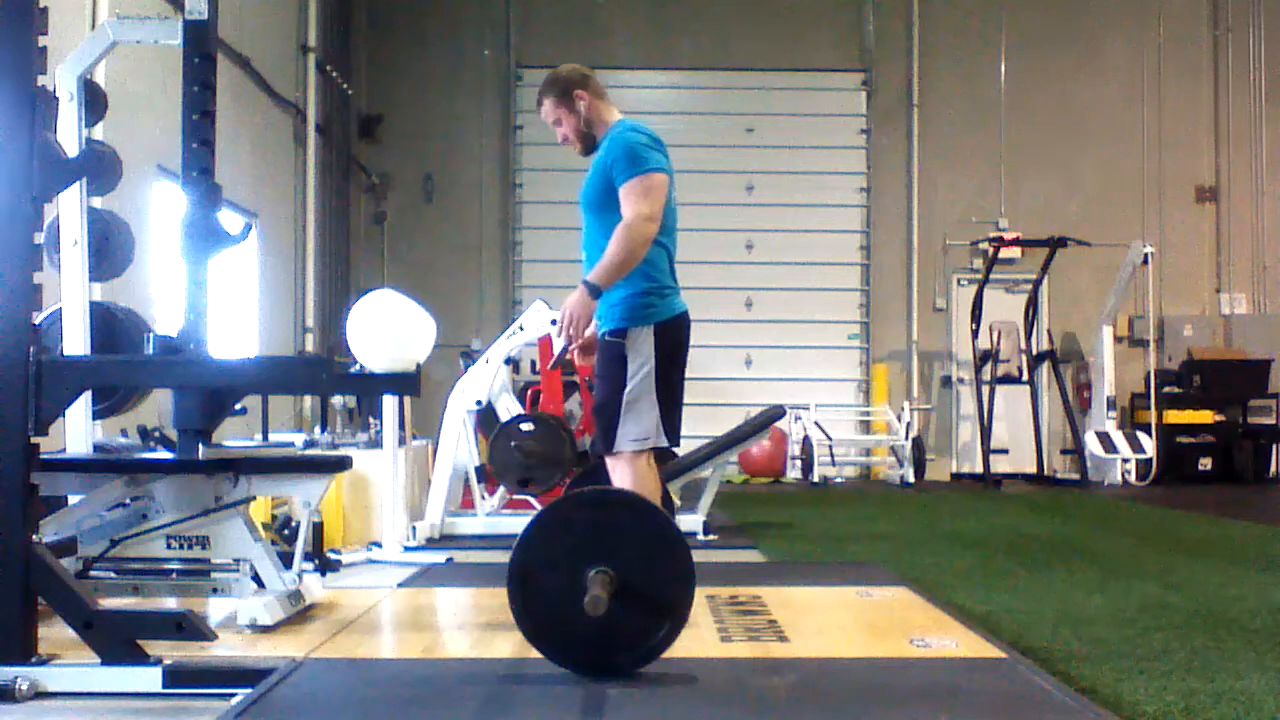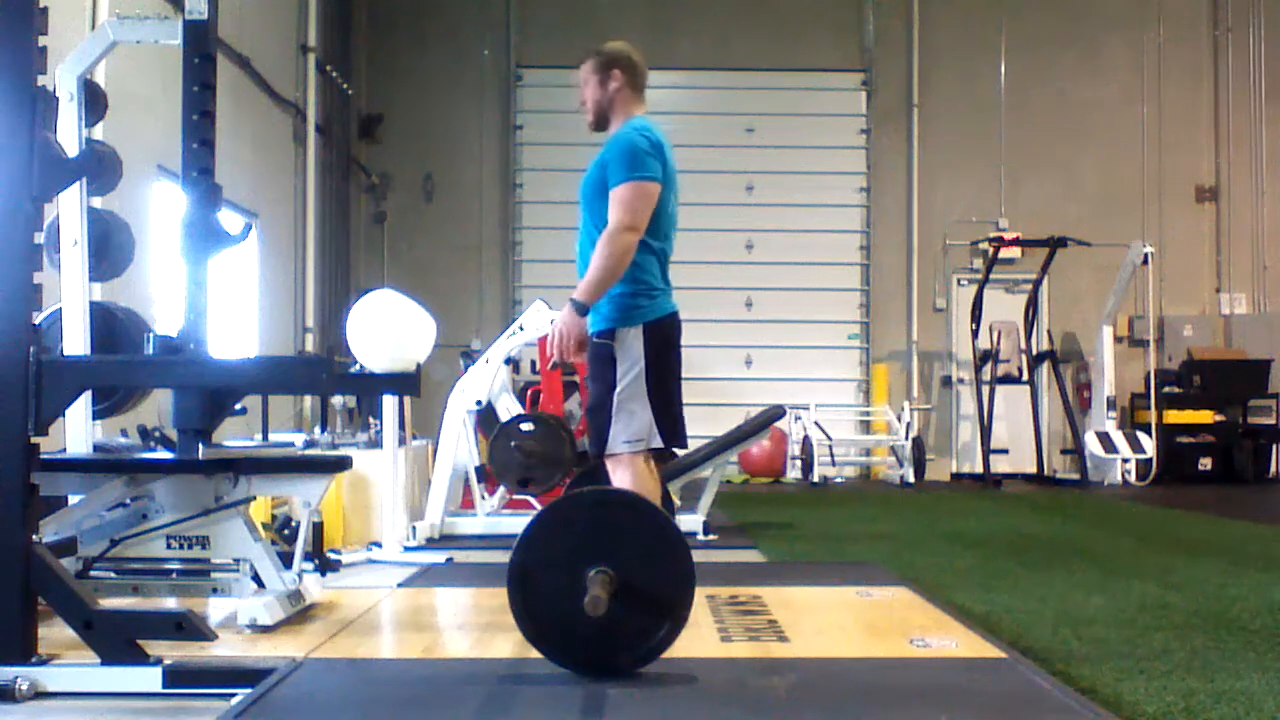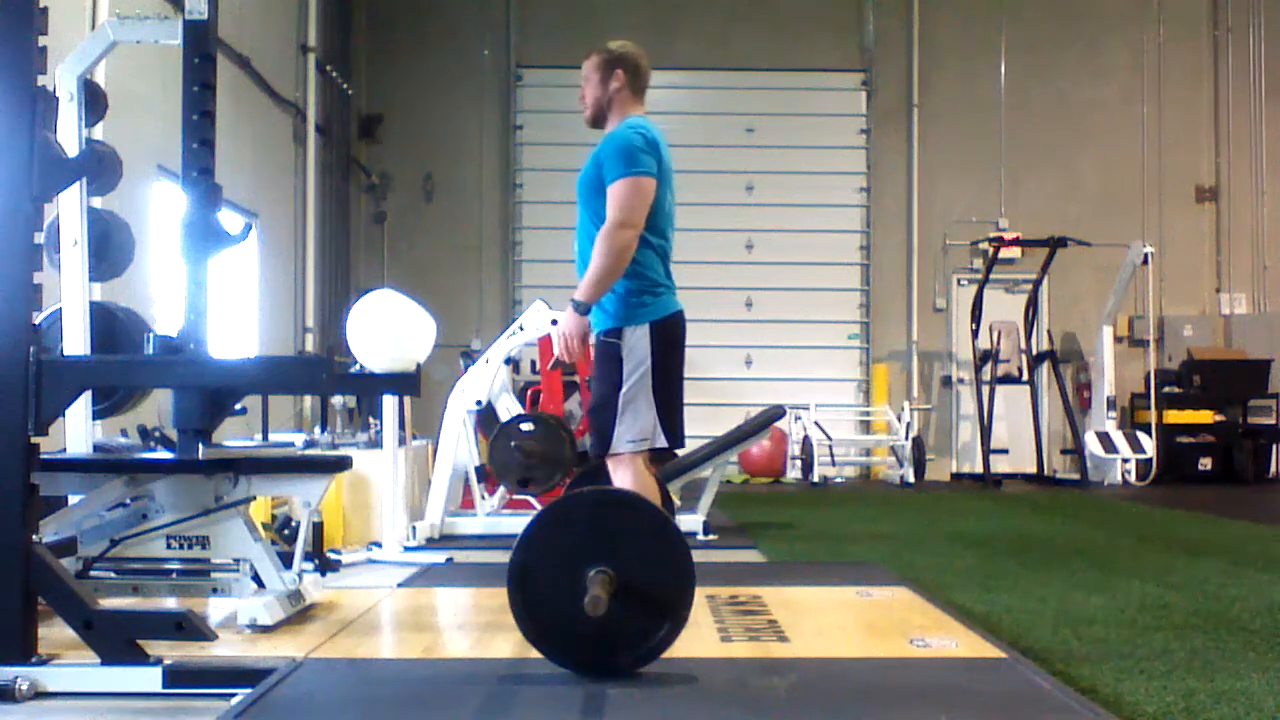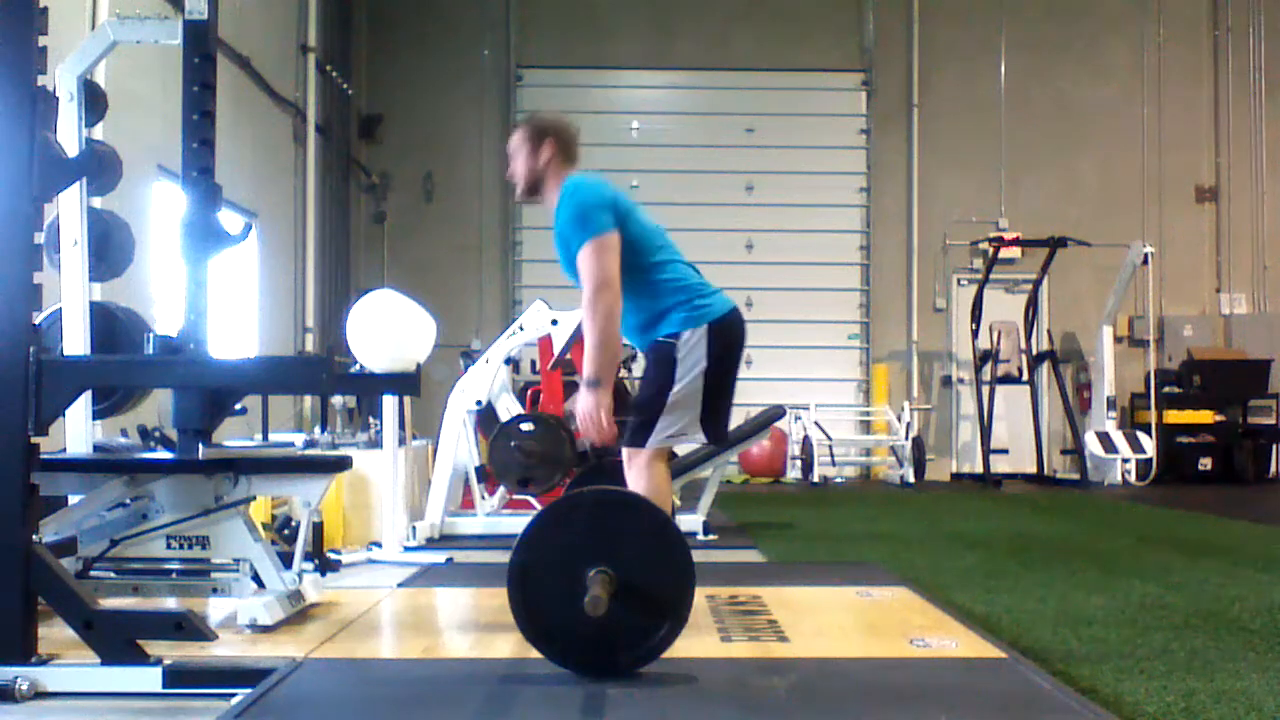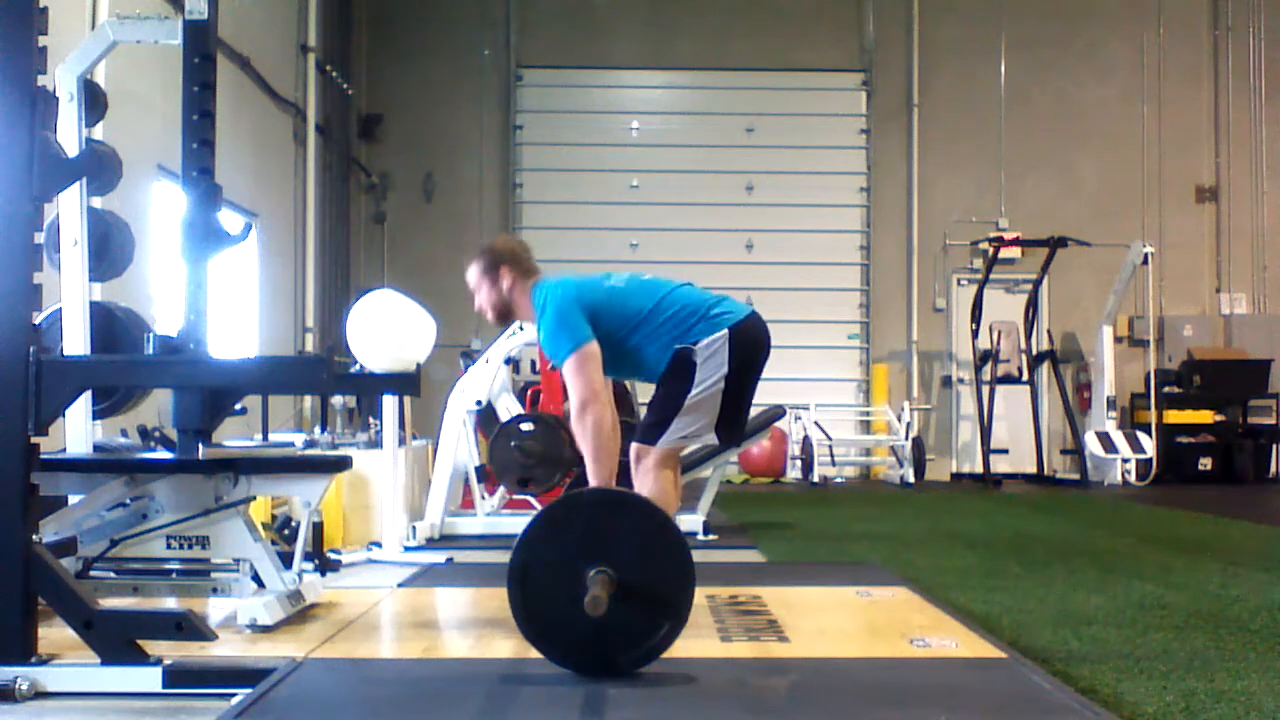
dt=0.4s
person 1, frame 1
left shoulder: (629, 142)
right shoulder: (617, 152)
left elbow: (641, 224)
left wrist: (589, 289)
right wrist: (599, 323)
left hip: (639, 322)
right hip: (634, 321)
left knee: (626, 450)
right knee: (631, 450)
person 1, frame 2
left shoulder: (633, 143)
right shoulder: (631, 145)
left elbow: (625, 234)
left wrist: (576, 307)
right wrist: (591, 316)
left hip: (631, 323)
right hip: (631, 320)
left knee: (626, 453)
right knee: (631, 451)
person 1, frame 3
left shoulder: (629, 143)
right shoulder: (630, 142)
left elbow: (622, 232)
left wrist: (579, 307)
right wrist: (589, 313)
left hip: (634, 323)
right hip: (636, 320)
left knee: (625, 453)
right knee: (624, 453)
person 1, frame 4
left shoulder: (579, 199)
right shoulder: (582, 197)
left elbow: (603, 295)
right elbow: (603, 299)
left wrist: (592, 385)
right wrist: (597, 384)
left hip: (695, 329)
right hip: (707, 325)
left knee: (642, 452)
right knee: (646, 451)
person 1, frame 5
left shoulder: (556, 308)
right shoulder: (561, 298)
left elbow: (588, 409)
right elbow: (600, 409)
right wrist: (607, 491)
left hip: (722, 339)
right hip: (734, 333)
left knee: (649, 457)
right knee: (656, 454)
